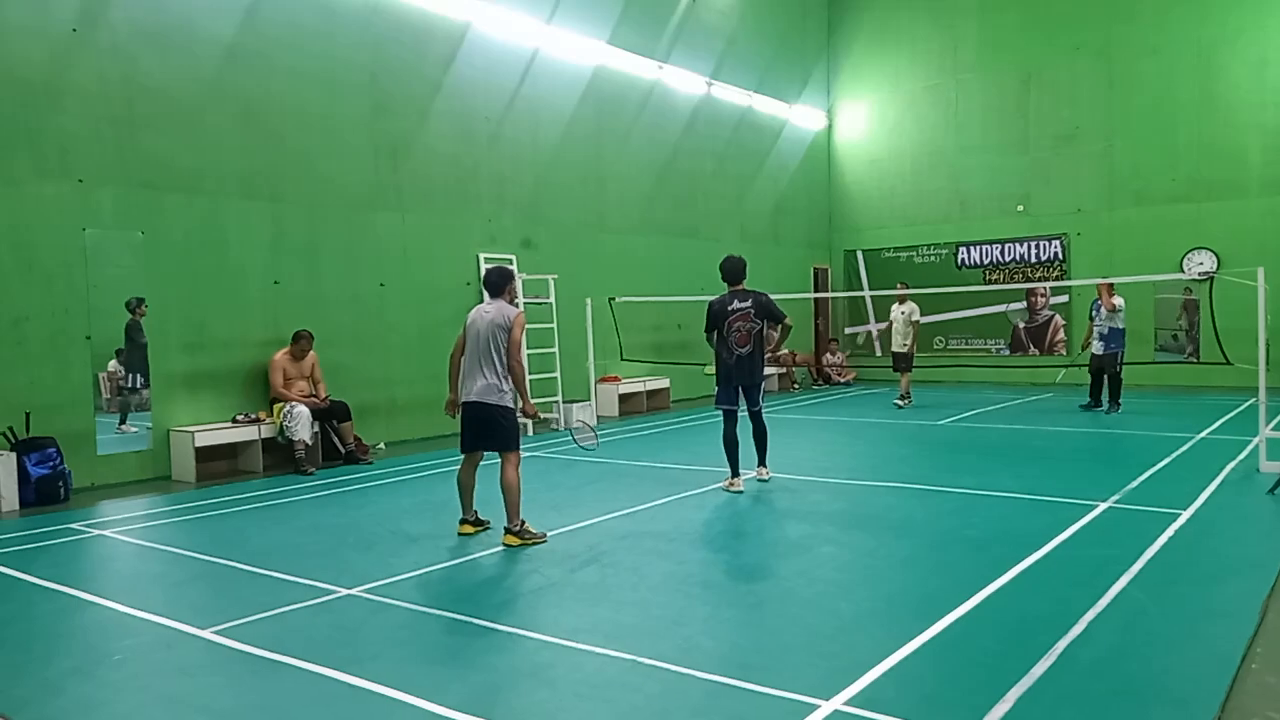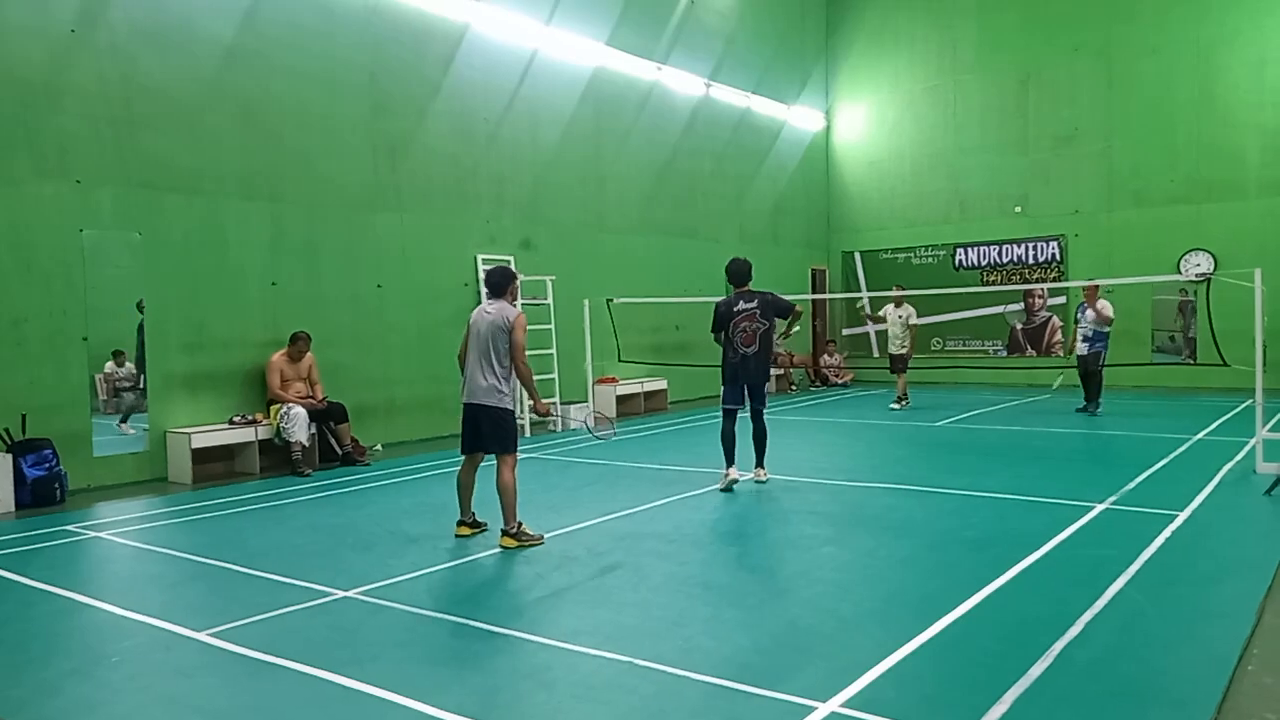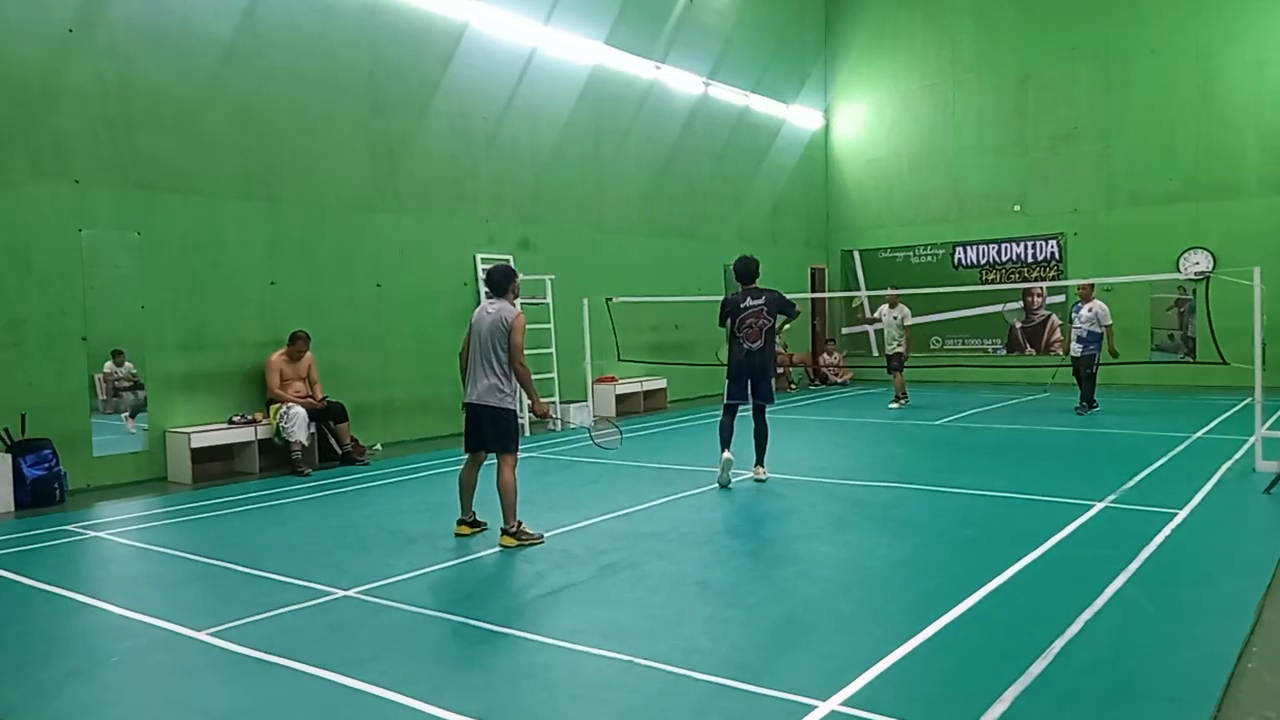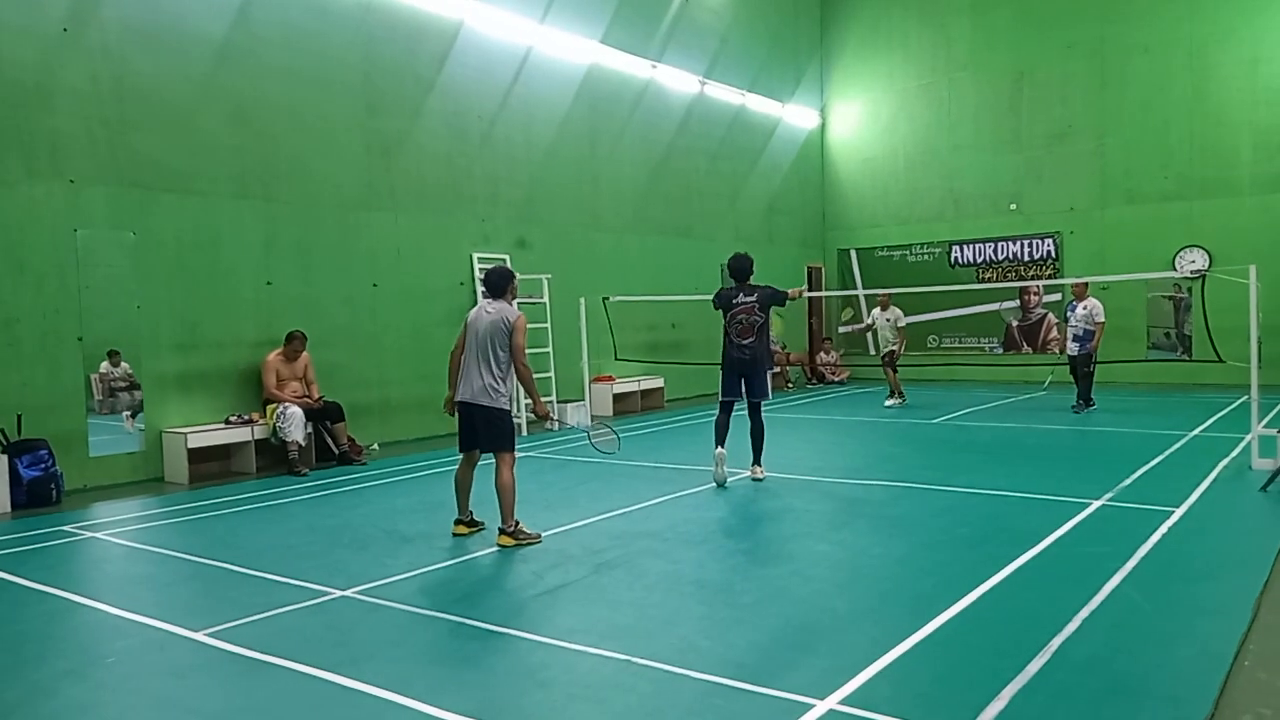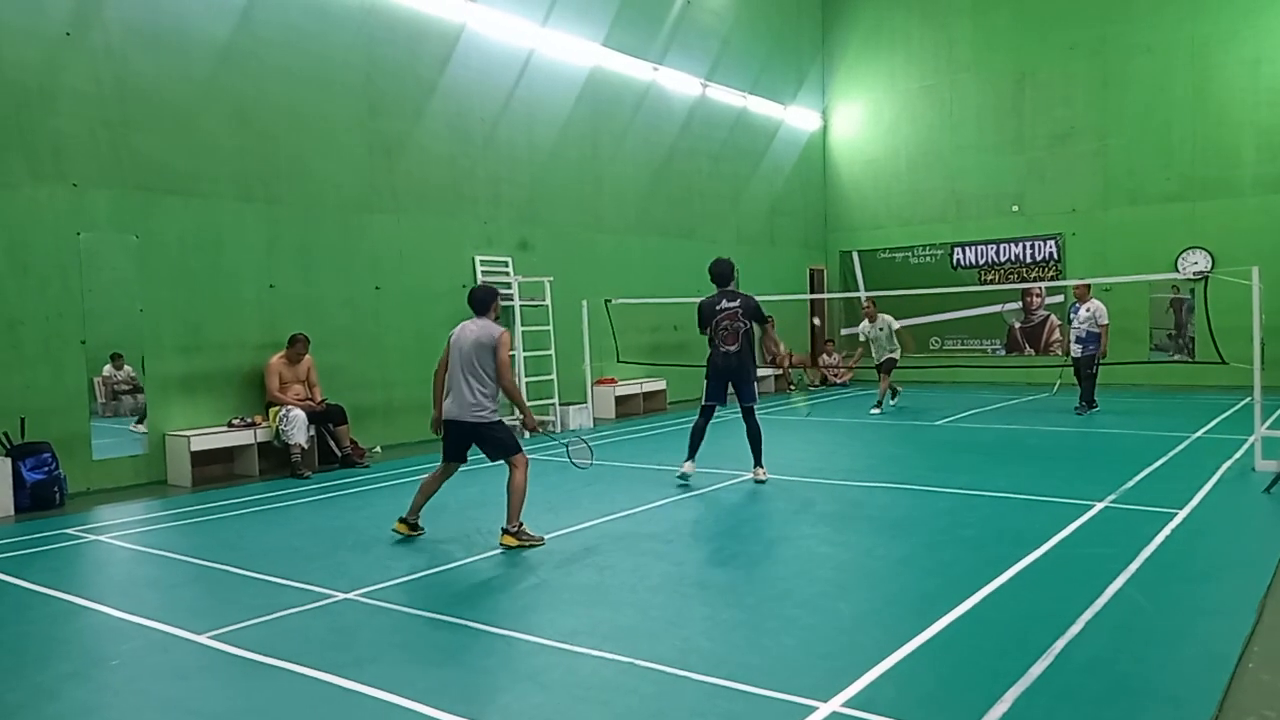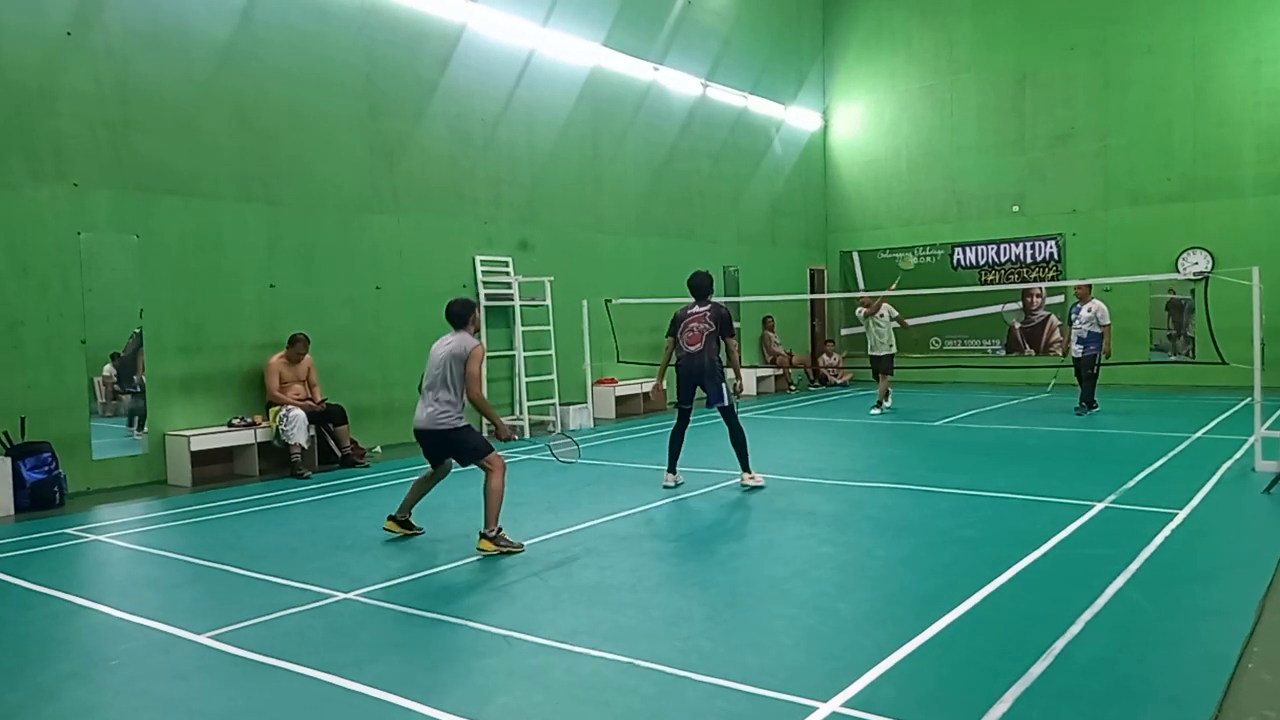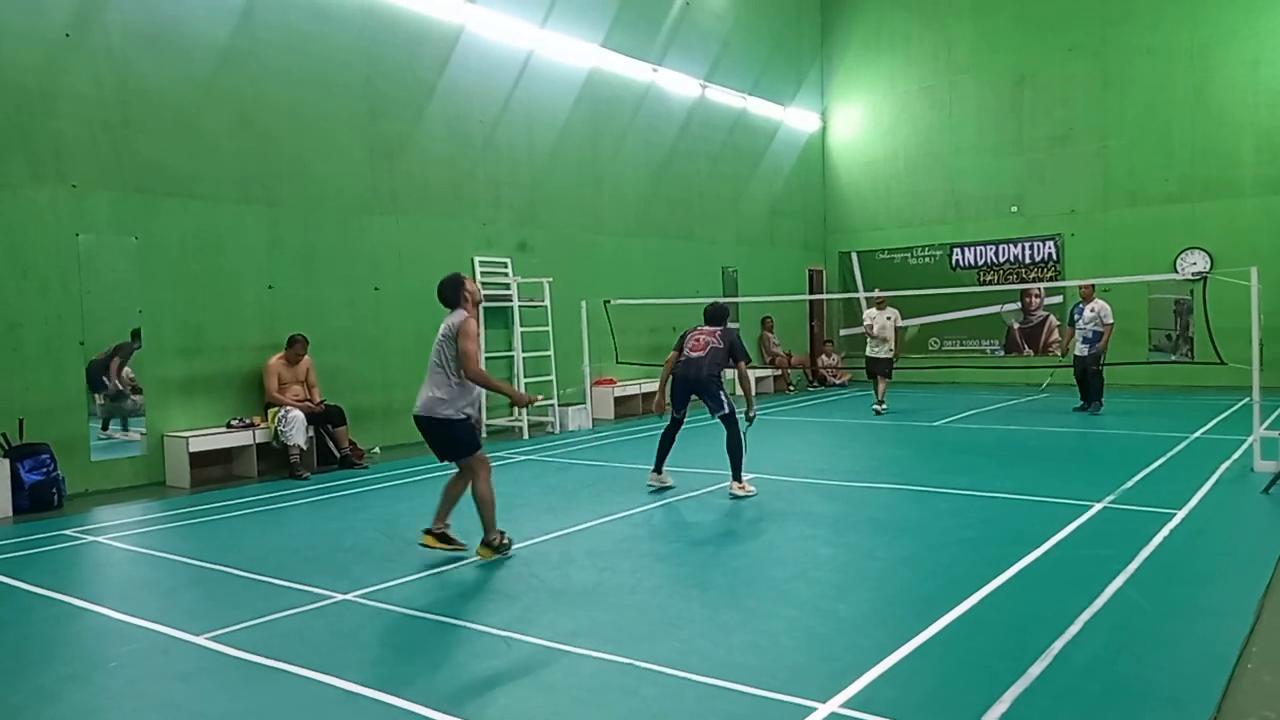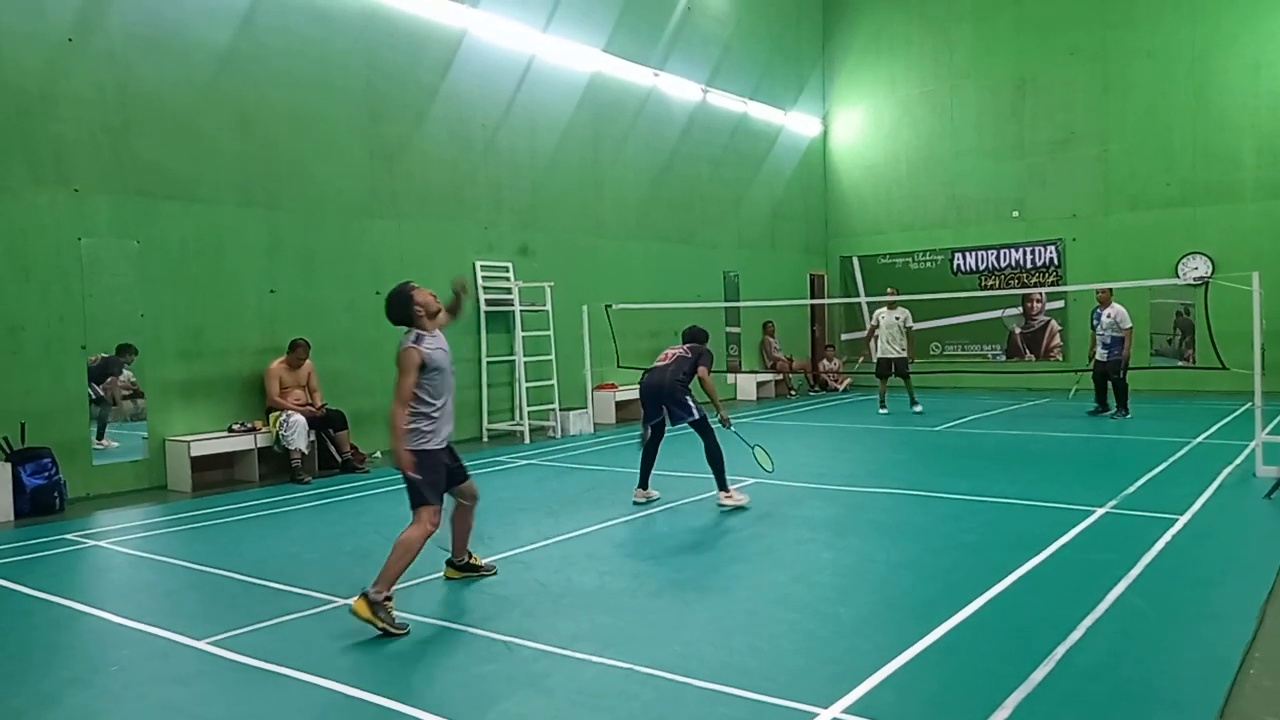
dt=0.4s
person 1, frame 1
left shoulder: (474, 313)
right shoulder: (514, 315)
left elbow: (456, 355)
right elbow: (514, 361)
left wrist: (453, 393)
right wrist: (525, 400)
left hip: (470, 397)
right hip: (497, 399)
left knee: (471, 458)
right knee: (510, 460)
left ankle: (468, 519)
right ankle: (514, 528)
person 1, frame 2
left shoulder: (476, 313)
right shoulder: (515, 316)
left elbow: (462, 356)
right elbow: (519, 363)
right wrist: (536, 400)
left hip: (472, 398)
right hip: (497, 400)
left knee: (471, 459)
right knee: (506, 462)
left ankle: (465, 520)
right ankle: (511, 530)
person 1, frame 3
left shoulder: (479, 312)
right shoulder: (514, 316)
left elbow: (464, 355)
right elbow: (517, 363)
right wrist: (535, 400)
left hip: (475, 399)
right hip: (499, 401)
left knee: (474, 458)
right knee: (507, 462)
left ankle: (466, 519)
right ankle: (511, 529)
person 1, frame 4
left shoulder: (475, 312)
right shoulder: (514, 317)
left elbow: (456, 353)
right elbow: (520, 364)
left wrist: (452, 391)
right wrist: (537, 401)
left hip: (466, 398)
right hip: (493, 400)
left knee: (469, 457)
right knee: (505, 461)
left ankle: (463, 519)
right ankle: (509, 529)
person 1, frame 5
left shoulder: (458, 330)
right shoulder: (499, 334)
left elbow: (440, 372)
right elbow: (506, 380)
left wrist: (438, 411)
right wrist: (526, 414)
left hip: (453, 414)
right hip: (483, 415)
left knee: (447, 468)
right knee: (518, 463)
left ankle: (409, 520)
right ankle: (512, 530)
person 1, frame 6
left shoulder: (440, 342)
right shoulder: (473, 347)
right elbow: (474, 394)
right wrist: (499, 424)
left hip: (423, 423)
right hip: (448, 424)
left knee: (440, 469)
right knee: (495, 465)
left ankle: (399, 518)
right ankle: (490, 534)
person 1, frame 7
left shoulder: (453, 321)
right shoulder: (466, 321)
right elbow: (471, 371)
left wrist: (471, 412)
right wrist: (512, 394)
left hip: (429, 411)
right hip: (446, 412)
left knee: (468, 470)
right knee: (480, 469)
left ankle: (438, 530)
right ankle: (491, 540)
person 1, frame 8
left shoulder: (434, 331)
right shoulder: (413, 349)
left elbow: (450, 314)
right elbow: (399, 404)
left wrist: (458, 297)
right wrist: (398, 447)
left hip: (439, 442)
right hip: (421, 447)
left knee: (468, 496)
right knee: (426, 521)
left ankle: (459, 561)
right ankle: (376, 597)
person 2, frame 1
left shoulder: (716, 305)
right shoulder: (761, 300)
left elbow: (709, 338)
right elbow: (787, 324)
right wrist: (776, 346)
left hip: (727, 371)
right hip: (754, 369)
left knee: (730, 422)
right knee: (757, 417)
left ankle: (735, 478)
right ankle: (762, 467)
person 2, frame 2
left shoulder: (723, 306)
right shoulder: (767, 300)
left elbow: (717, 337)
right elbow: (798, 310)
right wrist: (788, 330)
left hip: (733, 369)
right hip: (759, 369)
left knee: (729, 420)
right knee: (757, 417)
left ankle: (731, 468)
right ankle: (760, 469)
person 2, frame 3
left shoulder: (730, 301)
right shoulder: (772, 297)
left elbow: (722, 325)
right elbow: (796, 311)
right wrist: (781, 326)
left hip: (738, 365)
right hip: (764, 365)
left knee: (729, 413)
right knee: (759, 415)
left ankle: (726, 451)
right ankle: (759, 467)
person 2, frame 4
left shoulder: (724, 295)
right shoulder: (765, 294)
right elbow: (790, 295)
right wrist: (799, 291)
left hip: (731, 361)
right hip: (756, 362)
left knee: (725, 410)
right knee: (755, 413)
left ankle: (719, 447)
right ankle: (757, 466)
person 2, frame 5
left shoulder: (706, 305)
right shoulder: (748, 302)
right elbow: (766, 328)
left hip: (717, 365)
right hip: (743, 367)
left knee: (705, 415)
right knee: (749, 417)
left ankle: (689, 461)
right ankle: (759, 468)
person 2, frame 6
left shoulder: (680, 314)
right shoulder: (720, 311)
left elbow: (669, 347)
right elbow: (731, 347)
left wrist: (659, 379)
right wrist: (738, 377)
left hip: (685, 368)
right hip: (710, 368)
left knee: (682, 421)
right knee: (731, 419)
left ankle: (671, 474)
right ankle: (746, 473)
person 2, frame 7
left shoulder: (690, 332)
right shoulder: (731, 335)
left elbow: (670, 360)
right elbow: (742, 371)
left wrist: (660, 392)
right wrist: (750, 404)
left hip: (681, 374)
right hip: (707, 377)
left knee: (674, 424)
right knee: (732, 425)
left ankle: (657, 474)
right ankle: (737, 483)
person 2, frame 8
left shoulder: (668, 352)
right shoulder: (702, 351)
right elbow: (702, 375)
left wrist: (645, 427)
right wrist: (720, 410)
left hip: (646, 383)
right hip: (671, 385)
left knee: (655, 435)
right knee: (708, 436)
left ankle: (642, 490)
right ankle: (725, 492)
